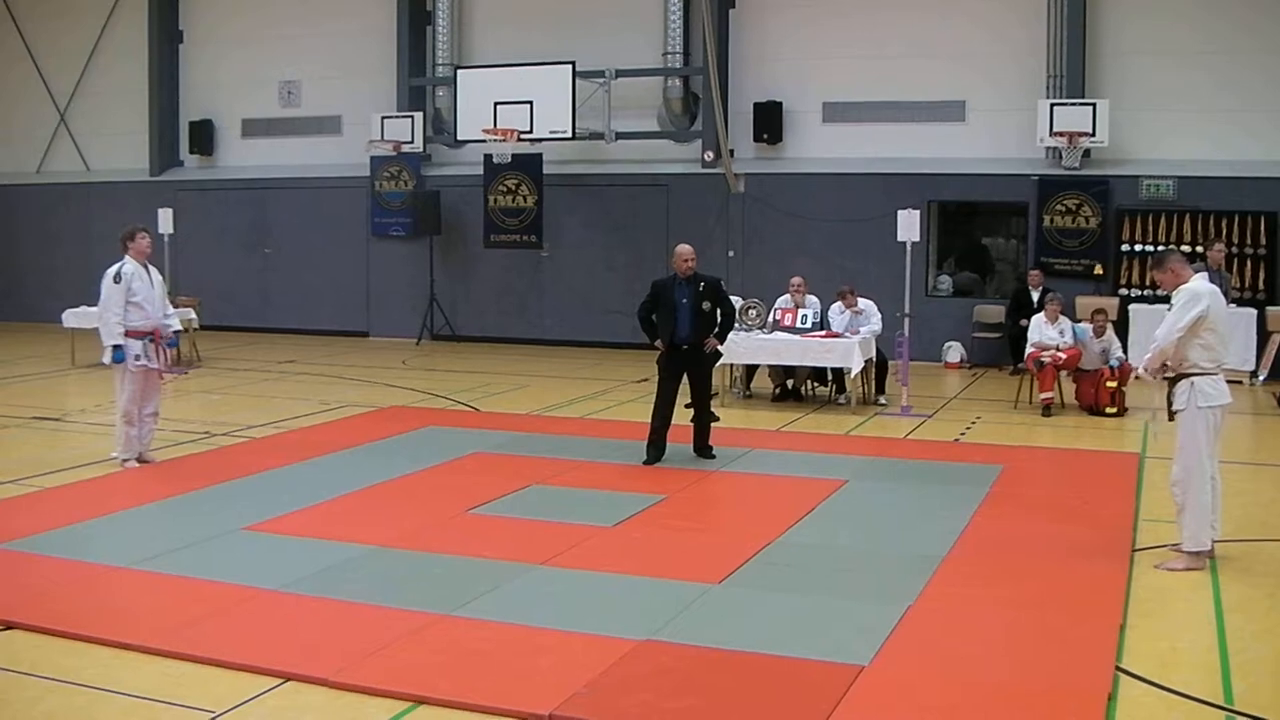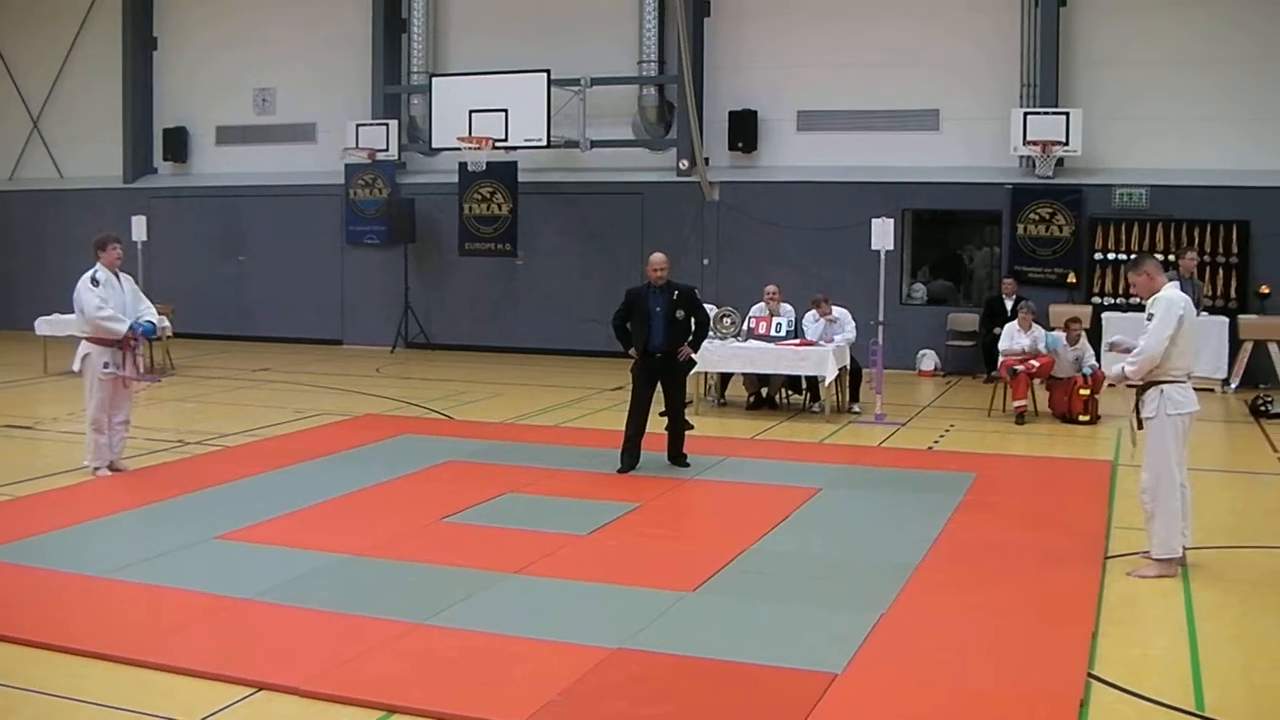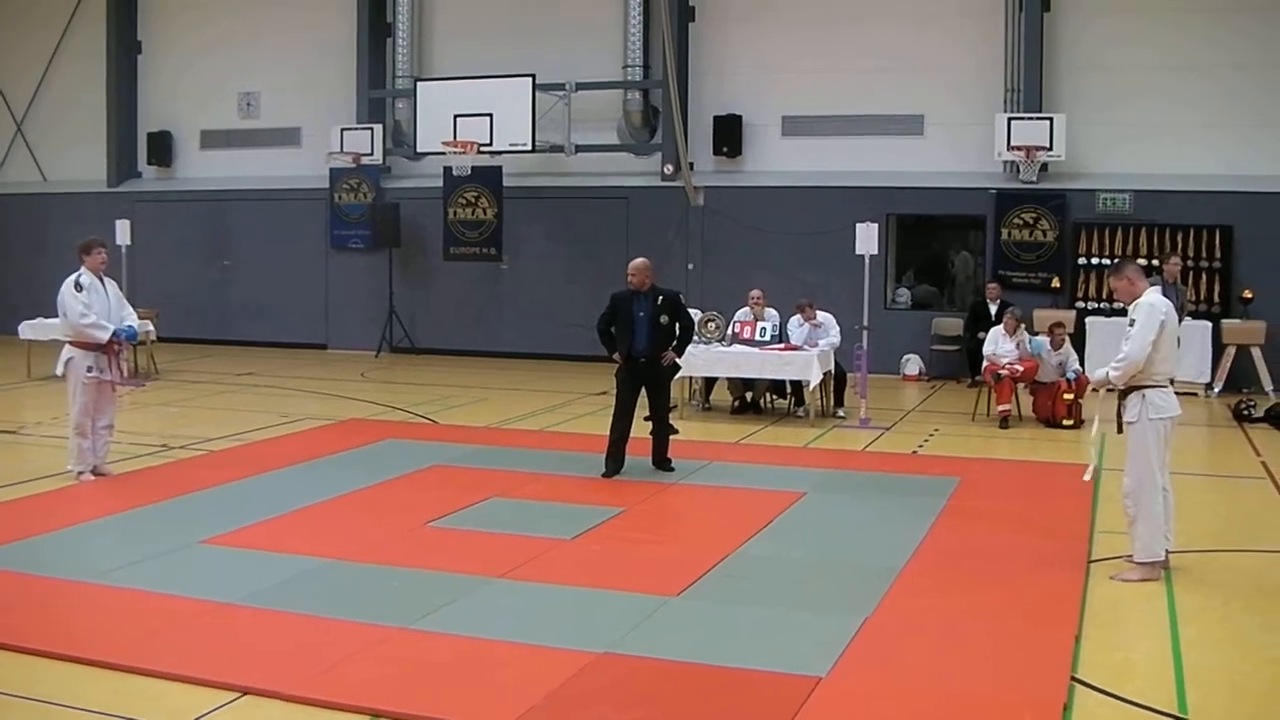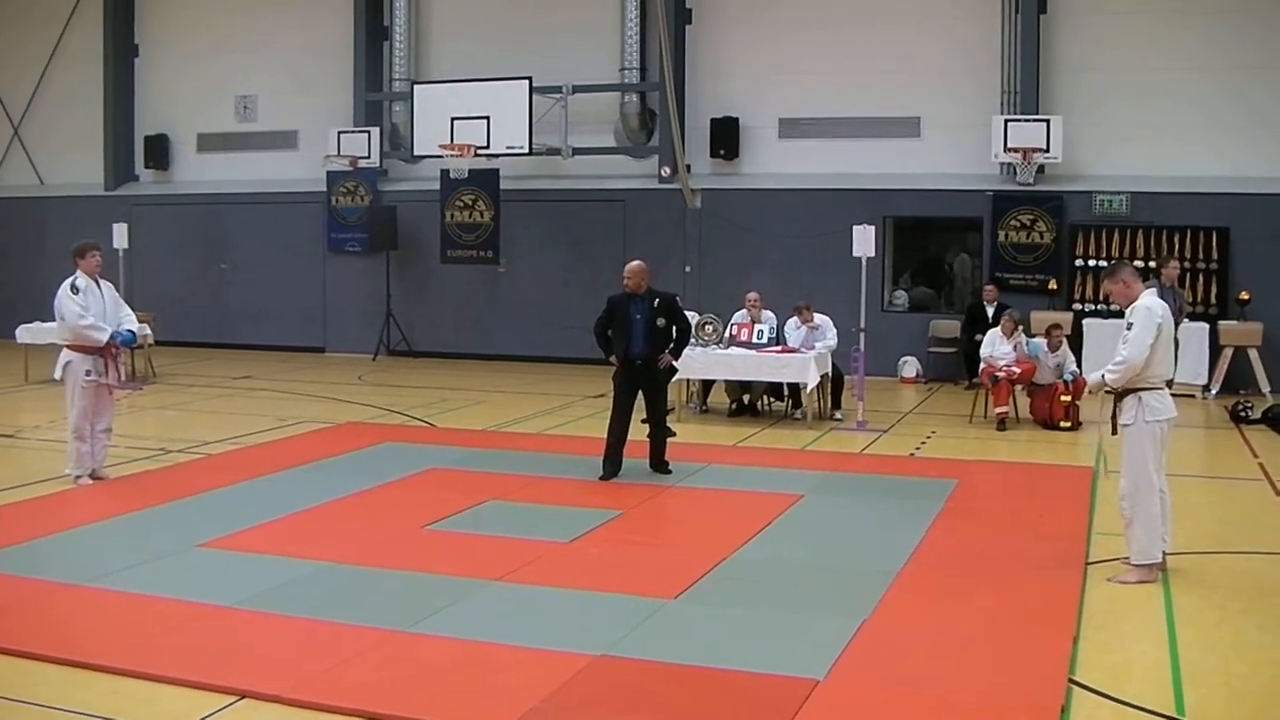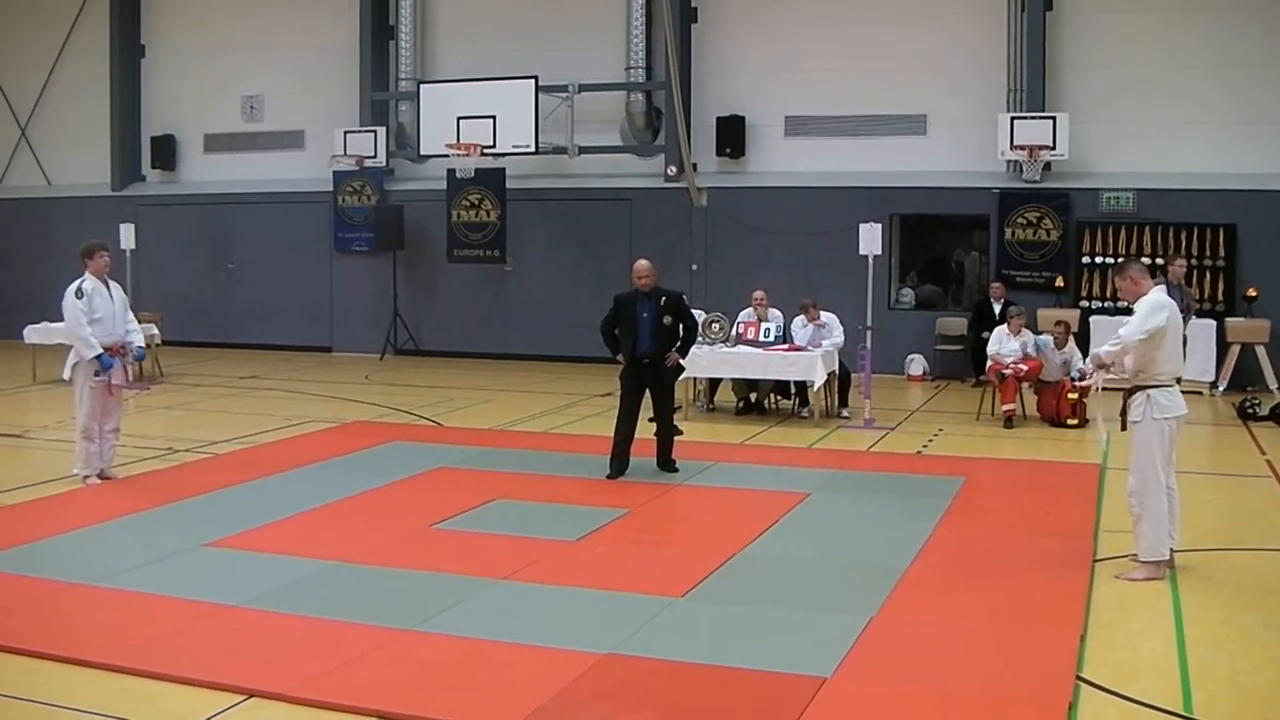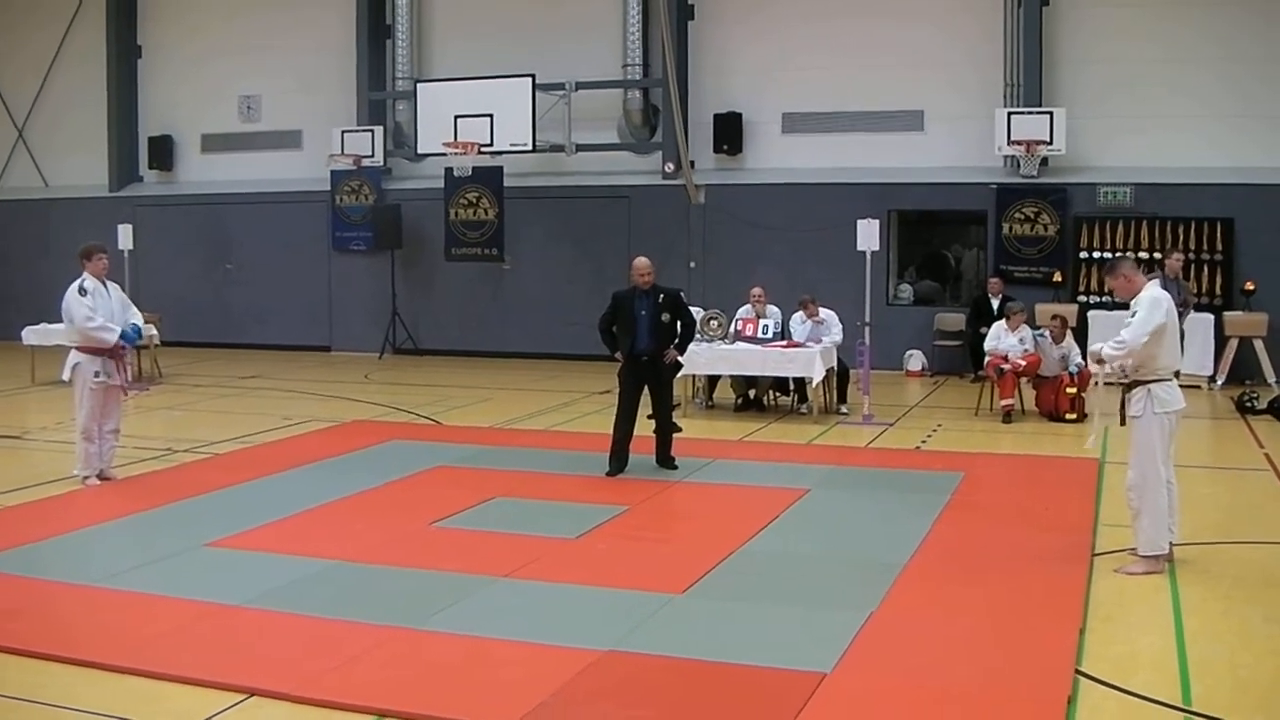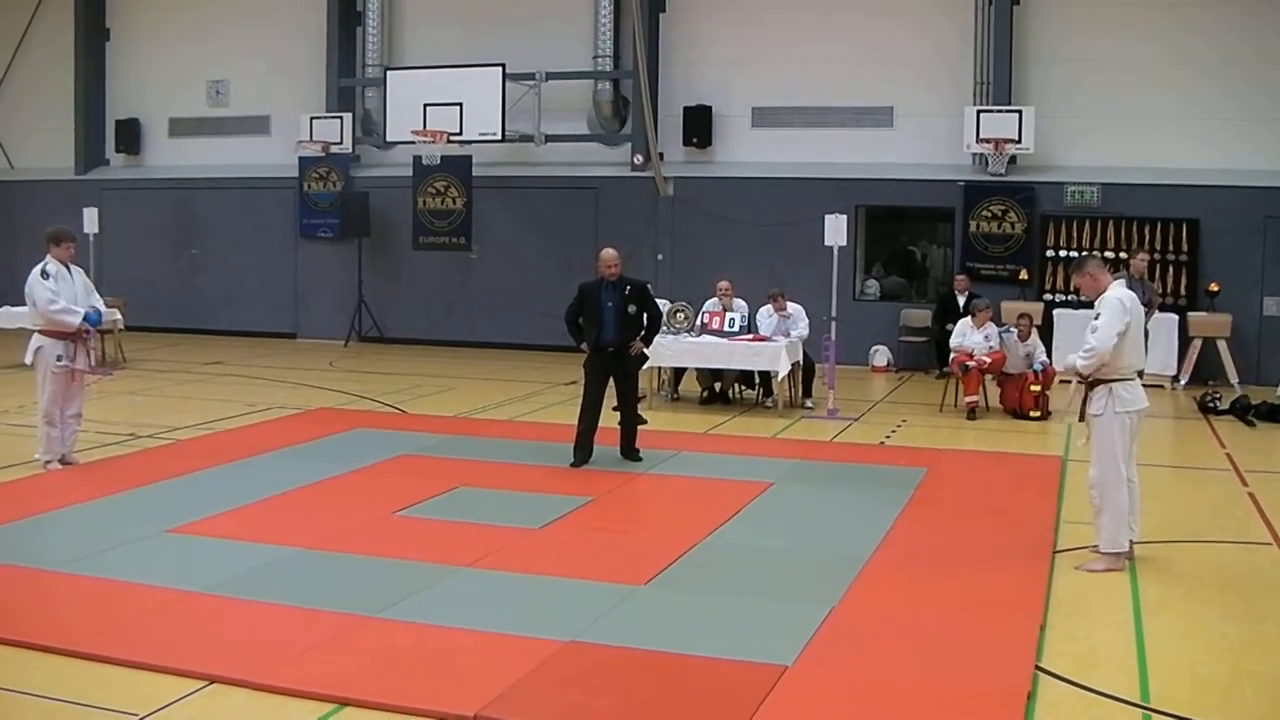
dt=0.5s
person 1, frame 1
left shoulder: (1191, 293)
right shoulder: (1208, 291)
left elbow: (1166, 337)
left wrist: (1150, 364)
right wrist: (1171, 362)
left hip: (1197, 391)
right hip: (1208, 387)
left knee: (1189, 471)
right knee: (1204, 468)
left ankle: (1195, 551)
right ankle: (1203, 539)
person 1, frame 2
left shoulder: (1166, 301)
right shoulder: (1176, 299)
left elbow: (1151, 351)
left wrist: (1122, 371)
right wrist: (1130, 347)
left hip: (1166, 399)
right hip: (1173, 395)
left knee: (1159, 479)
right knee: (1172, 475)
left ankle: (1165, 559)
right ankle: (1174, 546)
person 1, frame 3
left shoulder: (1148, 306)
right shoulder: (1158, 304)
left elbow: (1134, 356)
left wrist: (1105, 376)
right wrist: (1115, 376)
left hip: (1148, 403)
right hip: (1155, 399)
left knee: (1141, 483)
right knee: (1155, 480)
left ankle: (1149, 562)
right ankle: (1157, 550)
person 1, frame 4
left shoulder: (1144, 309)
right shoulder: (1153, 306)
left elbow: (1131, 358)
left wrist: (1103, 378)
right wrist: (1114, 379)
left hip: (1144, 406)
right hip: (1151, 401)
left knee: (1137, 486)
right knee: (1152, 481)
left ankle: (1145, 564)
right ankle: (1154, 552)
person 1, frame 5
left shoulder: (1154, 305)
right shoulder: (1163, 304)
left elbow: (1126, 339)
left wrist: (1100, 356)
right wrist: (1114, 361)
left hip: (1153, 403)
right hip: (1161, 398)
left knee: (1146, 482)
right knee: (1161, 479)
left ankle: (1153, 561)
right ankle: (1162, 549)
person 1, frame 6
left shoulder: (1149, 300)
right shoulder: (1157, 298)
left elbow: (1130, 342)
left wrist: (1100, 350)
right wrist: (1128, 364)
left hip: (1152, 398)
right hip: (1158, 393)
left knee: (1145, 477)
right knee: (1159, 473)
left ankle: (1152, 555)
right ankle: (1161, 543)
person 1, frame 7
left shoulder: (1112, 301)
right shoulder: (1127, 297)
left elbow: (1100, 347)
left wrist: (1076, 363)
right wrist: (1090, 368)
left hip: (1114, 396)
right hip: (1126, 391)
left knee: (1107, 474)
right knee: (1122, 470)
left ankle: (1113, 552)
right ankle: (1122, 541)
person 2, frame 1
left shoulder: (153, 273)
right shoulder: (119, 273)
left elbow: (163, 306)
right elbow: (110, 312)
left wrist: (171, 330)
right wrist: (116, 345)
left hip: (151, 345)
right hip: (130, 345)
left knee: (150, 403)
right knee: (129, 404)
left ankle: (142, 450)
right ankle: (127, 454)
person 2, frame 2
left shoulder: (126, 280)
right shoulder: (91, 280)
left elbow: (144, 306)
right elbow: (97, 313)
left wrist: (148, 323)
right wrist: (129, 326)
left hip: (122, 352)
right hip: (99, 352)
left knee: (121, 409)
right knee: (99, 411)
left ankle: (114, 457)
right ankle: (98, 462)
person 2, frame 3
left shoulder: (110, 284)
right shoulder: (75, 284)
left elbow: (126, 312)
right elbow: (80, 319)
left wrist: (128, 329)
right wrist: (113, 332)
left hip: (106, 357)
right hip: (82, 356)
left knee: (105, 414)
right knee: (82, 415)
left ankle: (98, 462)
right ankle: (82, 466)
person 2, frame 4
left shoulder: (106, 287)
right shoulder: (71, 287)
left elbow: (124, 313)
right elbow: (79, 321)
left wrist: (128, 332)
right wrist: (110, 335)
left hip: (104, 359)
right hip: (80, 360)
left knee: (103, 417)
right knee: (80, 418)
left ankle: (96, 465)
right ankle: (80, 470)
person 2, frame 5
left shoulder: (115, 288)
right shoulder: (80, 289)
left elbow: (128, 320)
right elbow: (77, 328)
left wrist: (137, 344)
right wrist: (98, 356)
left hip: (113, 360)
right hip: (89, 361)
left knee: (111, 417)
right knee: (89, 418)
left ankle: (104, 466)
right ankle: (88, 470)
person 2, frame 6
left shoulder: (113, 289)
right shoulder: (79, 290)
left elbow: (131, 312)
right elbow: (87, 323)
left wrist: (134, 328)
right wrist: (120, 333)
left hip: (112, 361)
right hip: (88, 361)
left knee: (111, 418)
right knee: (88, 419)
left ankle: (103, 466)
right ankle: (87, 471)
person 2, frame 7
left shoulder: (77, 273)
right shoulder: (42, 273)
left elbow: (93, 298)
right elbow: (50, 306)
left wrist: (95, 312)
right wrist: (83, 315)
left hip: (75, 345)
right hip: (51, 345)
left knee: (73, 403)
right knee: (50, 404)
left ankle: (66, 451)
right ankle: (49, 455)
person 3, frame 1
left shoulder: (711, 284)
right shoulder: (660, 286)
left elbow: (729, 312)
right elbow: (643, 313)
left wrist: (719, 337)
right wrist: (655, 338)
left hip: (700, 352)
right hip: (671, 352)
left knee: (702, 403)
right knee: (663, 404)
left ankle: (702, 446)
right ankle: (655, 450)
person 3, frame 2
left shoulder: (685, 293)
right shoulder: (634, 294)
left elbow: (703, 320)
right elbow: (617, 321)
left wrist: (692, 346)
right wrist: (629, 346)
left hip: (674, 360)
right hip: (645, 360)
left knee: (676, 411)
right knee: (637, 411)
left ankle: (676, 455)
right ankle: (629, 458)
person 3, frame 3
left shoulder: (669, 298)
right shoulder: (619, 299)
left elbow: (687, 325)
right elbow: (602, 325)
left wrist: (677, 351)
right wrist: (613, 351)
left hip: (658, 365)
right hip: (629, 365)
left knee: (660, 416)
right knee: (621, 416)
left ankle: (661, 459)
right ankle: (614, 462)
person 3, frame 4
left shoulder: (666, 301)
right shoulder: (616, 302)
left elbow: (685, 328)
right elbow: (599, 328)
left wrist: (673, 353)
right wrist: (609, 353)
left hip: (655, 368)
right hip: (626, 368)
left knee: (658, 418)
right knee: (618, 418)
left ankle: (658, 462)
right ankle: (611, 465)
person 3, frame 5
left shoulder: (672, 299)
right shoulder: (622, 301)
left elbow: (691, 326)
right elbow: (606, 328)
left wrist: (681, 352)
right wrist: (617, 352)
left hip: (662, 366)
right hip: (633, 366)
left knee: (665, 417)
right knee: (626, 417)
left ankle: (665, 460)
right ankle: (618, 464)
person 3, frame 6
left shoulder: (670, 296)
right shoulder: (620, 298)
left elbow: (689, 323)
right elbow: (604, 325)
left wrist: (679, 348)
right wrist: (615, 350)
left hip: (660, 363)
right hip: (632, 364)
left knee: (664, 414)
right knee: (625, 414)
left ankle: (664, 457)
right ankle: (618, 461)
person 3, frame 7
left shoulder: (637, 288)
right shoulder: (587, 289)
left elbow: (655, 315)
right elbow: (570, 316)
left wrist: (645, 341)
right wrist: (581, 341)
left hip: (626, 355)
right hip: (597, 355)
left knee: (629, 406)
right knee: (590, 405)
left ankle: (629, 449)
right ankle: (582, 452)
